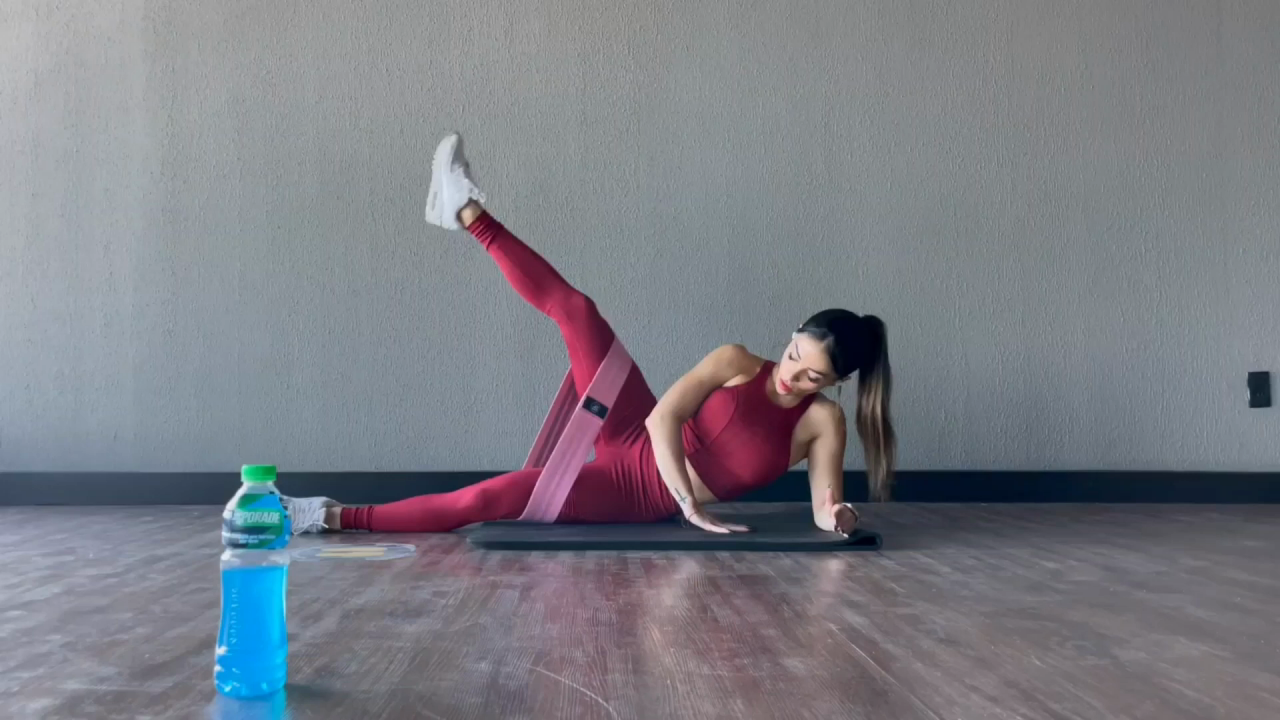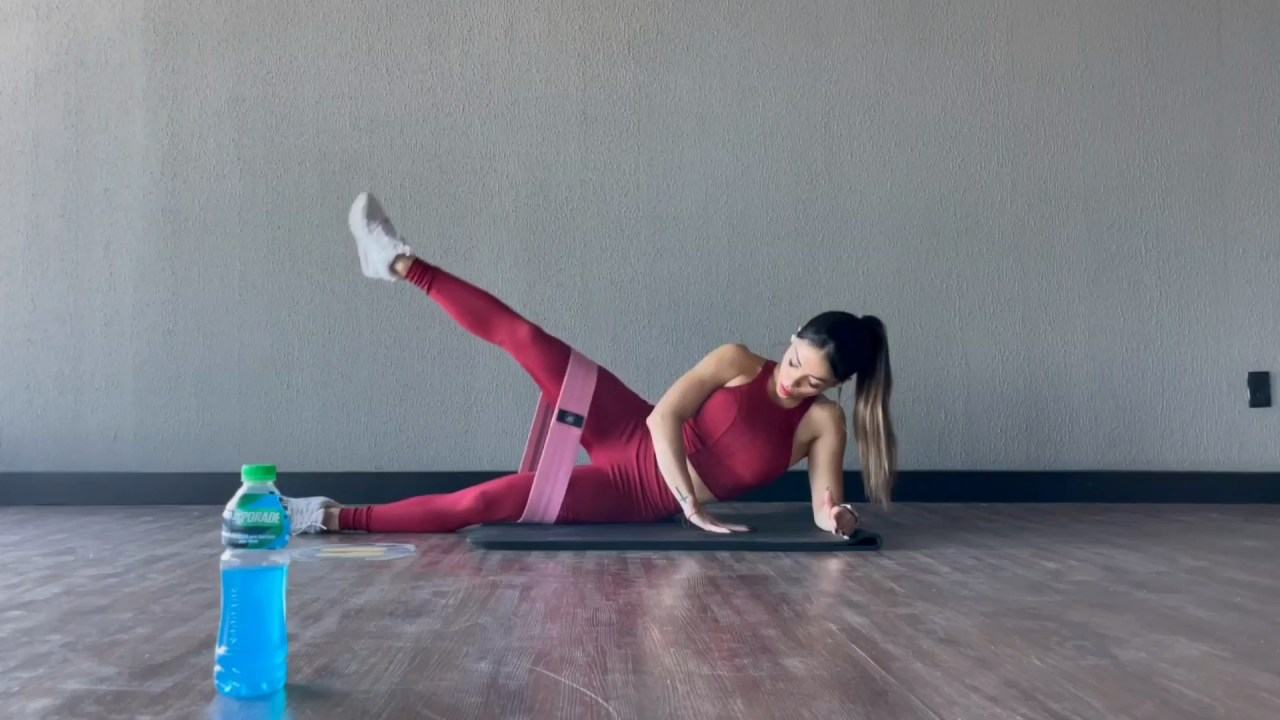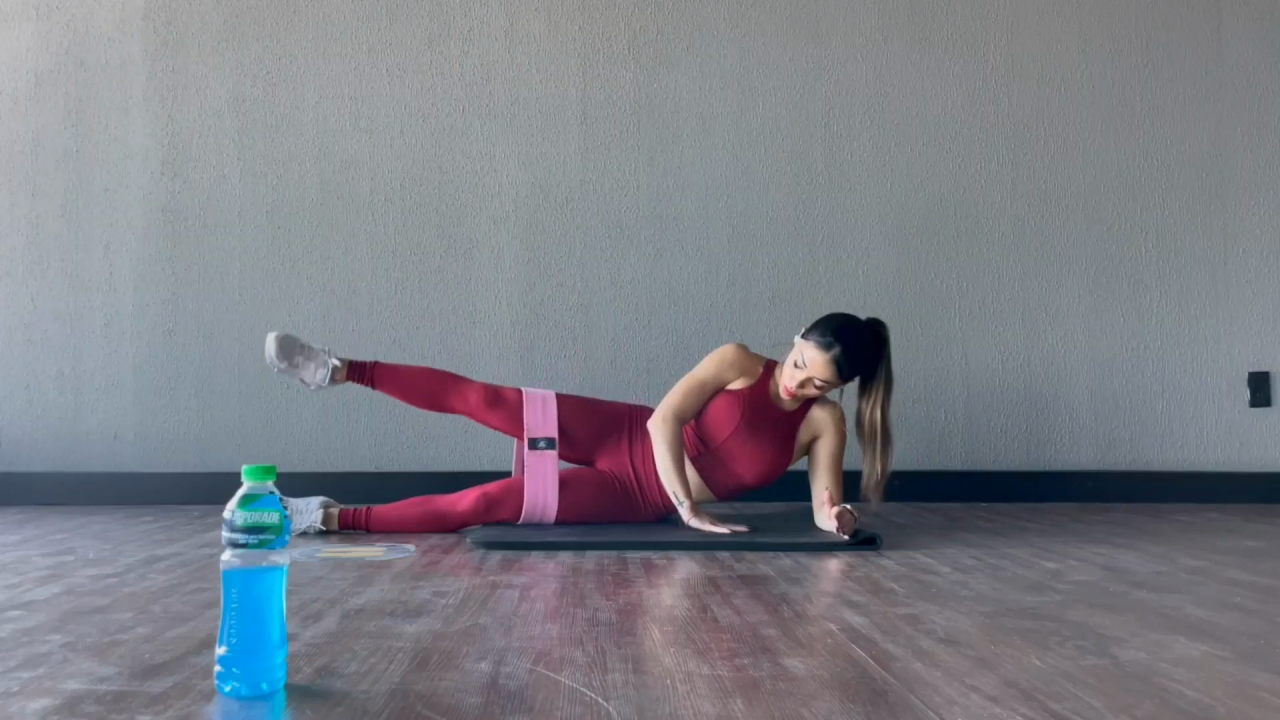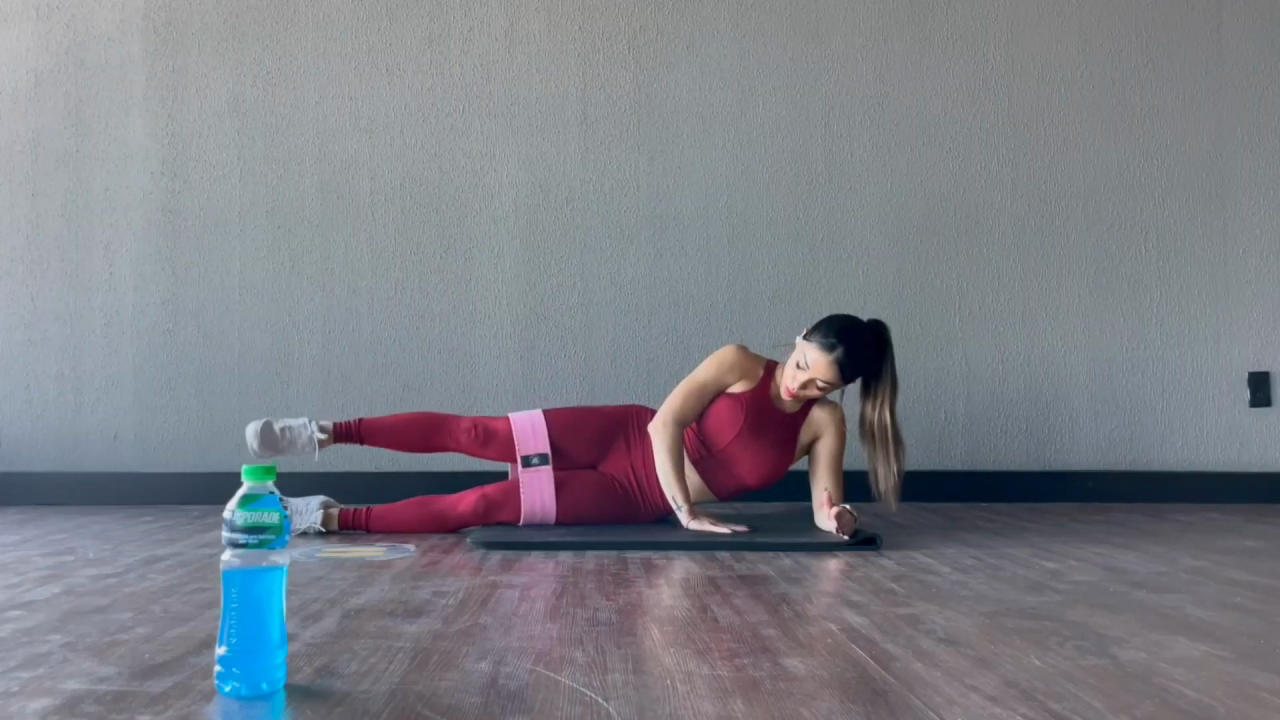
dt=0.4s
person 1, frame 1
left shoulder: (824, 422)
right shoulder: (737, 363)
left elbow: (825, 511)
right elbow: (664, 418)
left wrist: (836, 518)
right wrist: (691, 503)
left hip: (641, 499)
right hip: (637, 446)
left knee: (486, 501)
right knee: (574, 310)
left ankle: (337, 517)
right ankle: (467, 211)
person 1, frame 2
left shoulder: (823, 423)
right shoulder: (739, 362)
left elbow: (825, 515)
right elbow: (665, 415)
left wrist: (835, 518)
right wrist: (691, 506)
left hip: (638, 500)
right hip: (635, 436)
left knee: (487, 503)
right knee: (525, 340)
left ankle: (336, 517)
right ankle: (401, 263)
person 1, frame 3
left shoulder: (825, 422)
right shoulder: (740, 361)
left elbow: (826, 508)
right elbow: (664, 420)
left wrist: (835, 516)
right wrist: (689, 509)
left hip: (637, 498)
right hip: (627, 439)
left knee: (485, 504)
right knee: (484, 399)
left ankle: (331, 516)
right ankle: (338, 371)
person 1, frame 4
left shoulder: (825, 423)
right shoulder: (739, 363)
left elbow: (826, 509)
right elbow: (666, 424)
left wrist: (837, 519)
right wrist: (687, 511)
left hip: (637, 498)
right hip: (626, 440)
left knee: (488, 505)
right knee: (476, 433)
left ankle: (332, 516)
right ankle: (325, 433)
